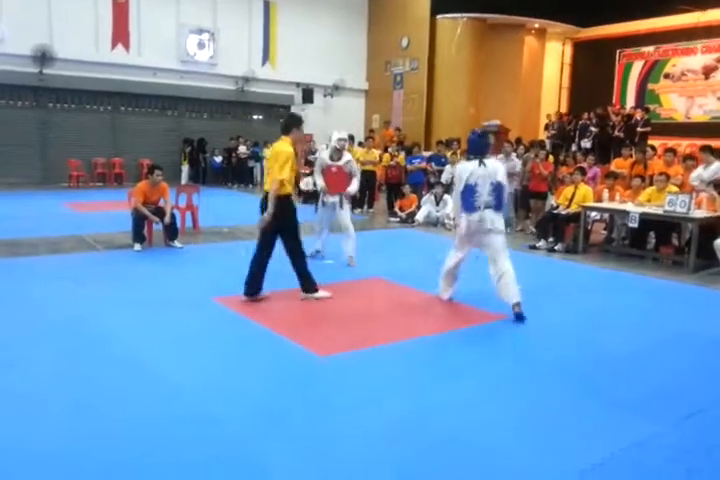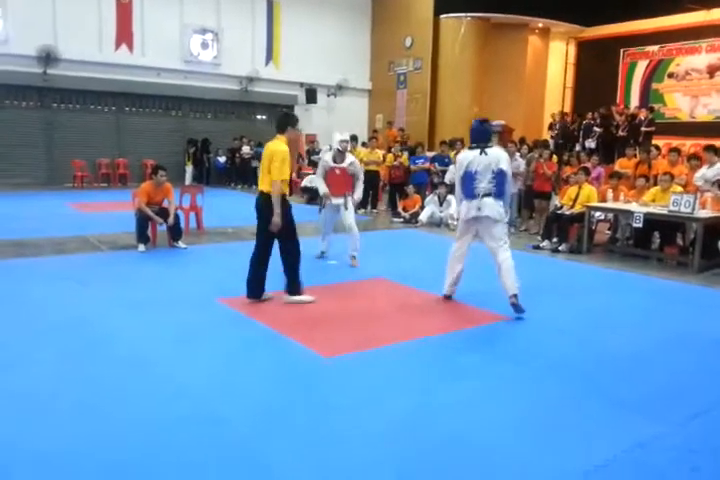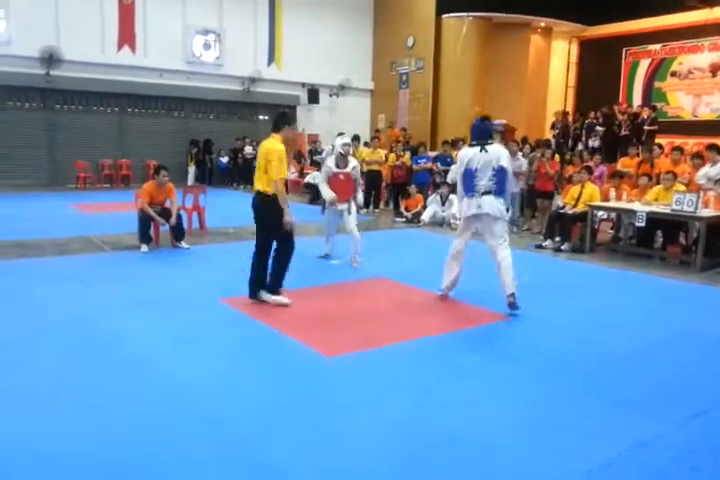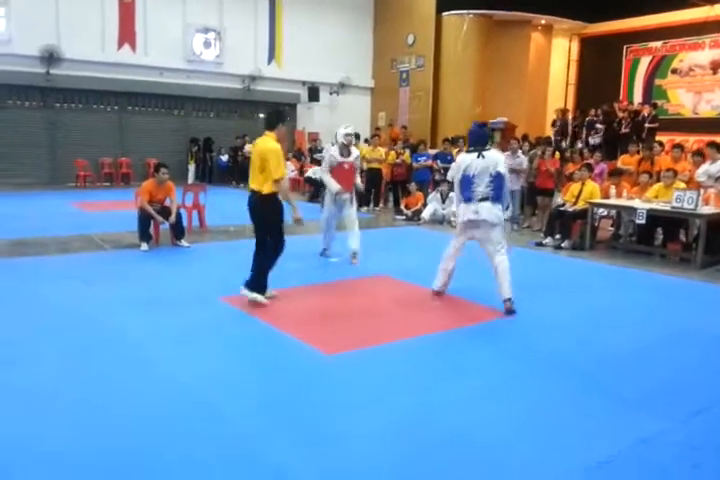
dt=0.1s
person 1, frame 1
left shoulder: (461, 168)
right shoulder: (497, 166)
left elbow: (458, 199)
right elbow: (503, 196)
right wrist: (498, 216)
left hip: (469, 220)
right hip: (492, 220)
left knee: (455, 257)
right knee: (502, 263)
left ankle: (445, 293)
right ankle: (516, 305)
person 1, frame 2
left shoulder: (463, 156)
right shoulder: (501, 155)
left elbow: (459, 187)
right elbow: (507, 185)
right wrist: (502, 206)
left hip: (470, 209)
right hip: (493, 208)
left knee: (459, 250)
right knee: (502, 251)
left ankle: (449, 290)
right ankle: (513, 296)
person 1, frame 3
left shoulder: (464, 154)
right shoulder: (501, 152)
left elbow: (460, 185)
right elbow: (508, 182)
right wrist: (504, 204)
left hip: (470, 206)
right hip: (493, 206)
left knee: (458, 249)
right knee: (501, 250)
left ankle: (445, 289)
right ankle: (510, 295)
person 1, frame 4
left shoulder: (461, 160)
right shoulder: (498, 157)
left elbow: (458, 189)
right elbow: (504, 188)
right wrist: (502, 208)
left hip: (468, 211)
right hip: (491, 211)
left knee: (454, 249)
right knee: (499, 255)
left ankle: (439, 286)
right ankle: (507, 300)
person 2, frame 1
left shoulder: (276, 146)
right shoulder: (286, 150)
right elbow: (276, 181)
right wrist: (270, 210)
left hip: (270, 201)
right hip: (281, 203)
left knee: (265, 246)
right knee: (295, 247)
left ankle: (251, 290)
right ankle: (309, 289)
person 2, frame 2
left shoulder: (271, 145)
right shoulder: (282, 149)
right elbow: (277, 183)
right wrist: (277, 213)
left hip: (264, 200)
right hip: (274, 202)
left knee: (263, 248)
right knee: (290, 247)
left ankle: (255, 292)
right ankle: (293, 291)
person 2, frame 3
left shoulder: (265, 144)
right shoulder: (278, 148)
right elbow: (278, 183)
right wrist: (287, 212)
left hip: (259, 199)
right hip: (270, 201)
left knee: (263, 246)
right knee: (286, 244)
left ankle: (256, 291)
right ankle: (272, 290)
person 2, frame 4
left shoulder: (258, 143)
right shoulder: (274, 147)
right elbow: (280, 181)
right wrist: (294, 209)
left hip: (255, 198)
right hip: (267, 201)
left knee: (263, 245)
right knee: (276, 245)
left ankle: (257, 288)
right ankle: (252, 286)
person 3, frame 1
left shoulder: (349, 159)
right shoulder: (323, 156)
left elbow: (357, 176)
right elbow: (317, 173)
left wrist: (351, 189)
right wrist: (320, 185)
left hip: (342, 197)
right hip: (327, 196)
left knee: (346, 225)
right knee: (323, 224)
left ankle: (350, 255)
right ankle: (318, 249)
person 3, frame 2
left shoulder: (352, 161)
right shoulder: (326, 159)
left elbow: (359, 178)
right elbow: (319, 176)
left wrist: (357, 195)
right wrist: (323, 190)
left hip: (346, 198)
right hip: (329, 198)
left knee: (350, 225)
right knee: (326, 226)
left ankle: (353, 255)
right ankle: (323, 250)
person 3, frame 3
left shoulder: (354, 164)
right shoulder: (329, 163)
left elbow: (358, 183)
right elbow: (322, 182)
left wrist: (359, 197)
right wrist: (329, 196)
left hip: (349, 203)
right hip: (333, 203)
left knee: (352, 229)
right knee: (330, 229)
left ankle: (355, 257)
right ankle: (327, 252)
person 3, frame 4
left shoulder: (356, 154)
right shoulder: (332, 153)
right elbow: (324, 172)
left wrist: (358, 182)
right wrist: (334, 187)
left hip: (349, 194)
right hip: (334, 194)
left knee: (352, 222)
right knee: (328, 221)
left ankle: (354, 252)
right ankle: (326, 247)
